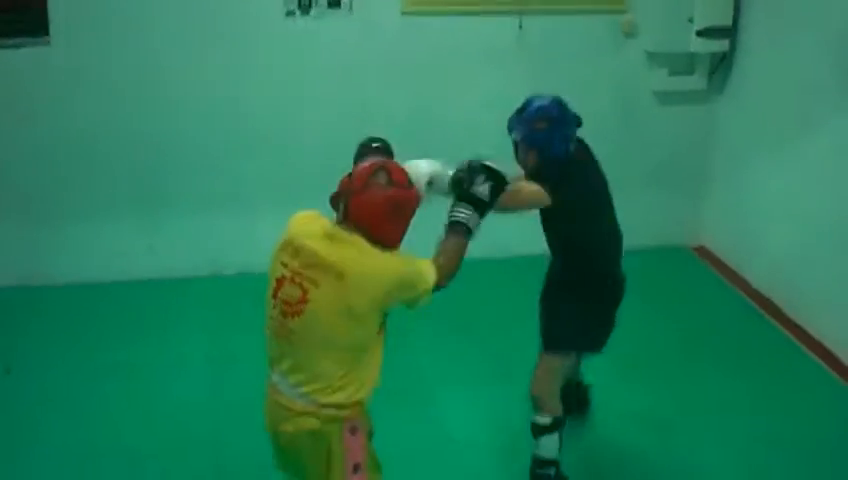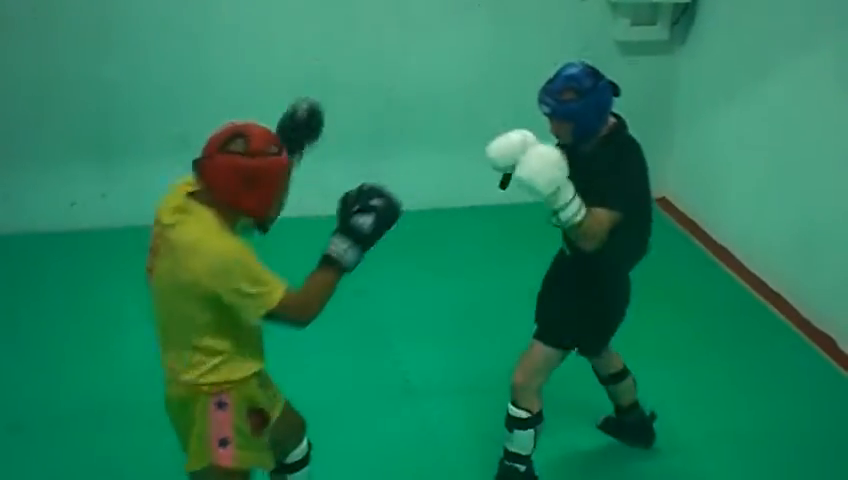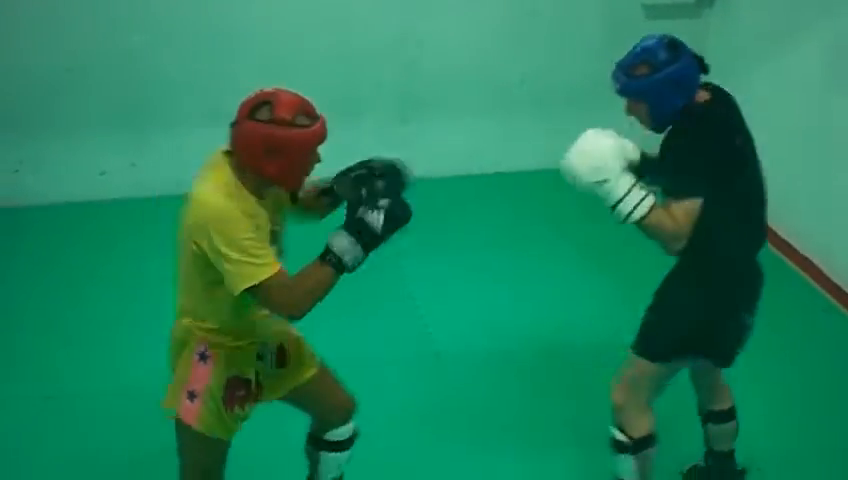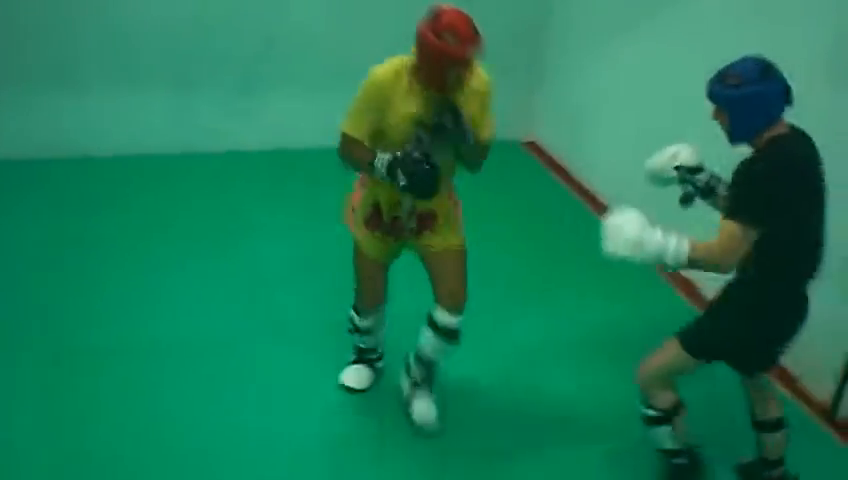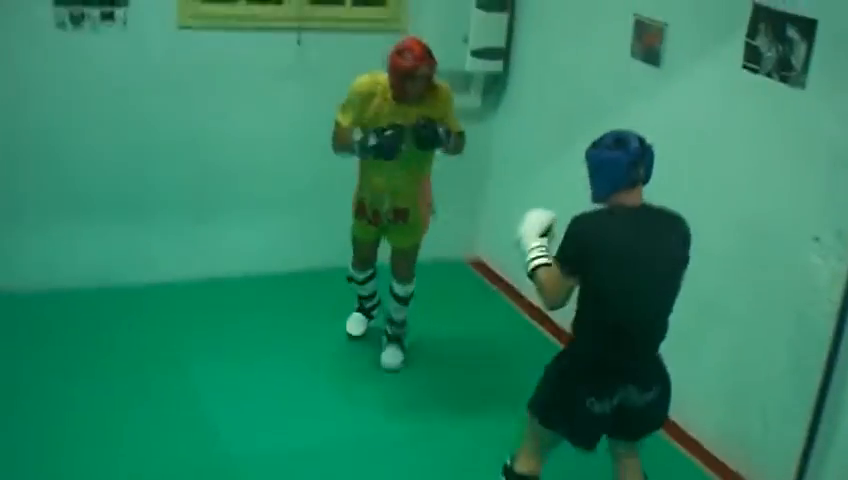
dt=1s
person 1, frame 1
left shoulder: (573, 172)
right shoulder: (558, 157)
left elbow: (510, 200)
right elbow: (522, 188)
left hip: (592, 283)
right hip: (573, 268)
left knee: (541, 388)
right knee: (560, 343)
right ankle: (572, 393)
person 1, frame 2
left shoulder: (619, 159)
right shoulder: (585, 136)
left elbow: (590, 238)
right elbow: (561, 176)
left wrist: (557, 191)
right wrist: (525, 161)
left hip: (596, 279)
right hip: (577, 266)
left knee: (525, 380)
right knee: (593, 349)
right ankle: (634, 420)
person 1, frame 3
left shoulder: (693, 138)
right shoulder: (708, 102)
left elbow: (675, 235)
left wrist: (615, 183)
right wrist: (638, 164)
left hip: (708, 280)
right hip: (730, 273)
left knee: (629, 395)
right knee: (707, 373)
person 1, frame 4
left shoulder: (764, 169)
right shoulder: (795, 145)
left elbow: (726, 255)
left wrist: (653, 244)
right wrist: (701, 181)
left hip: (759, 300)
right hip: (784, 296)
left knee: (652, 376)
right knee: (754, 376)
person 1, frame 5
left shoulder: (588, 229)
right shoulder: (675, 228)
left elbow: (552, 297)
left wrist: (534, 242)
left hip: (587, 369)
right hip: (644, 372)
left knee: (533, 447)
person 2, frame 1
left shoulder: (300, 227)
right shoulder: (383, 271)
right elbow: (439, 274)
left wrist: (362, 181)
right wrist: (468, 209)
left hip: (281, 405)
right hip: (327, 421)
person 2, frame 2
left shoulder: (186, 195)
right shoulder: (218, 252)
left elbow: (262, 212)
right elbow: (299, 310)
left wrist: (290, 149)
right wrist: (350, 241)
left hip: (231, 374)
right hip: (211, 392)
left knee: (290, 433)
person 2, frame 3
left shoulder: (243, 166)
right shoulder: (219, 209)
left elbow: (301, 199)
right elbow: (291, 302)
left wrist: (340, 187)
right wrist: (354, 241)
left hip: (263, 333)
right hip: (213, 352)
left knee: (338, 409)
person 2, frame 4
left shoulder: (477, 86)
right shoulder: (384, 80)
left elbow: (478, 158)
right elbow: (348, 150)
left wrist: (460, 141)
right wrist: (392, 166)
left hip: (434, 204)
right hip: (381, 199)
left knee: (453, 303)
right knee: (368, 300)
left ankle: (421, 375)
right ankle: (366, 356)
person 2, frame 5
left shoulder: (440, 95)
right shoulder: (366, 89)
left elbow: (458, 145)
right elbow: (338, 141)
left wrist: (442, 135)
right wrist: (367, 141)
left hip: (411, 197)
right hip: (371, 192)
left knee: (403, 270)
right knee: (363, 258)
left ankle: (396, 334)
right ankle: (366, 306)
